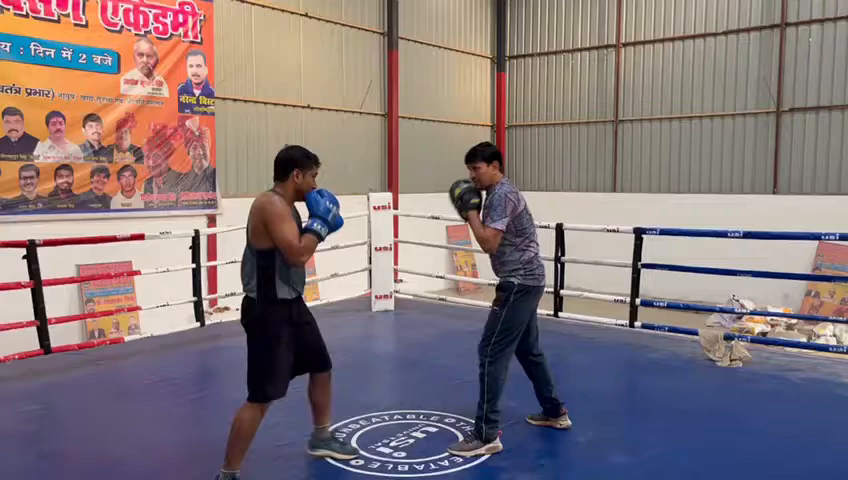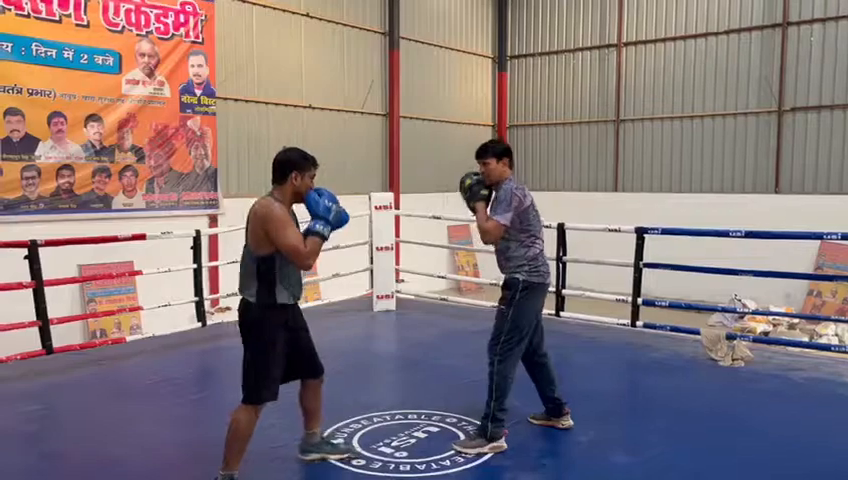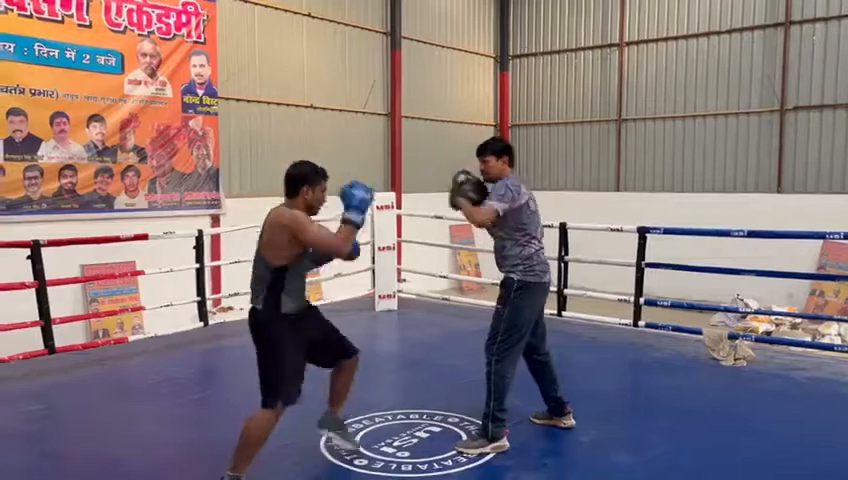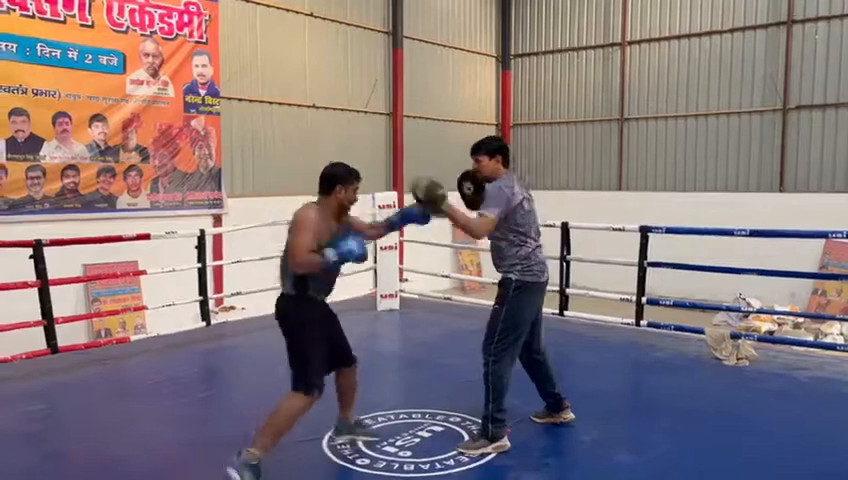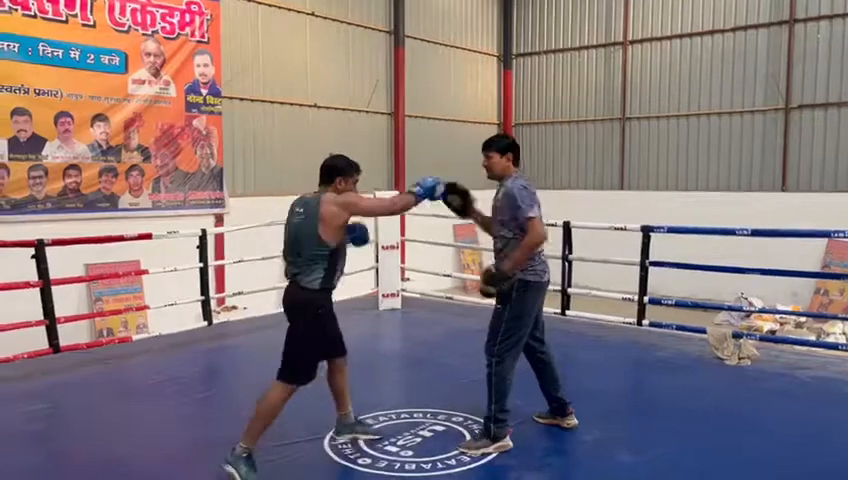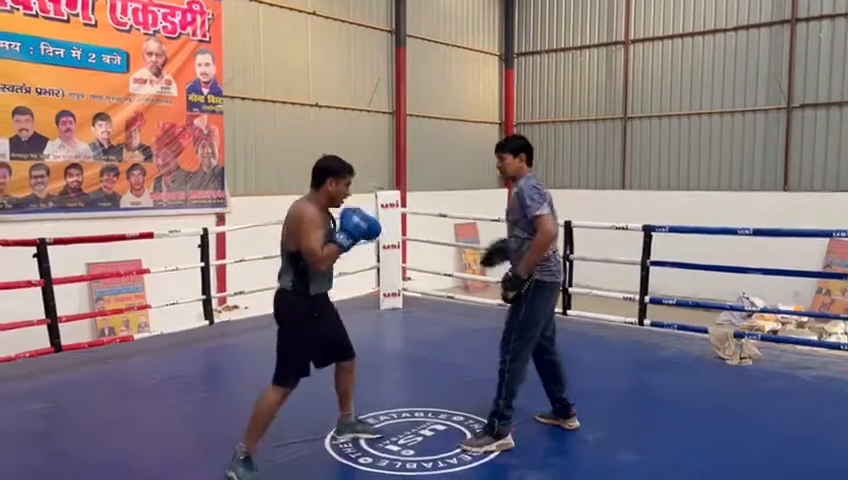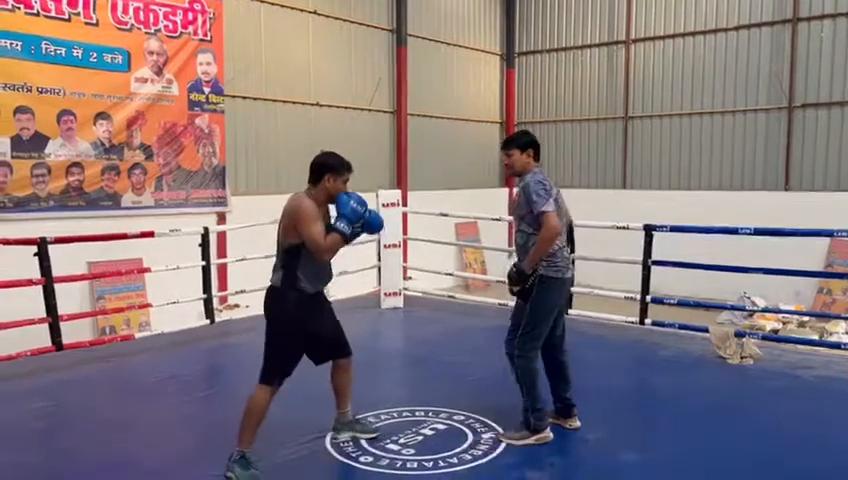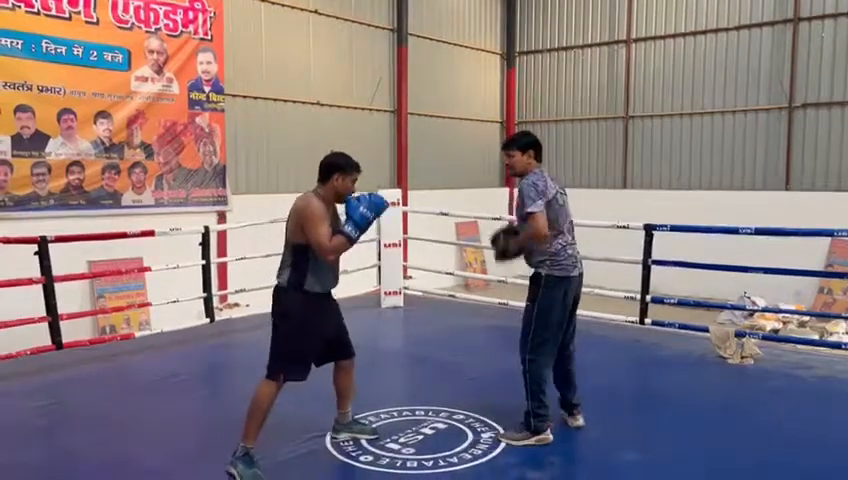
dt=0.2s
person 1, frame 1
left shoulder: (284, 205)
right shoulder: (271, 204)
right elbow: (298, 255)
left wrist: (319, 224)
right wrist: (319, 222)
left hip: (291, 304)
right hip: (268, 311)
left knee: (322, 369)
right knee: (260, 399)
left ankle: (321, 438)
person 1, frame 2
left shoulder: (280, 209)
right shoulder: (271, 211)
left elbow: (294, 252)
right elbow: (305, 260)
left wrist: (318, 226)
right wrist: (323, 223)
left hip: (285, 310)
right hip: (263, 315)
left knee: (313, 376)
right knee: (256, 401)
left ankle: (313, 443)
person 1, frame 3
left shoulder: (298, 218)
right shoulder: (288, 220)
right elbow: (343, 249)
right wrist: (355, 210)
left hip: (298, 312)
right hip: (273, 321)
left knee: (347, 357)
right knee: (275, 405)
left ankle: (331, 419)
person 1, frame 4
left shoulder: (337, 218)
right shoulder: (309, 215)
left elbow: (368, 232)
right elbow: (298, 263)
left wrist: (402, 219)
right wrist: (338, 253)
left hip: (313, 305)
right hip: (299, 307)
left knee: (347, 364)
right knee: (308, 390)
left ankle: (346, 424)
person 1, frame 5
left shoulder: (301, 204)
right shoulder: (338, 203)
right elbow: (391, 206)
right wrist: (422, 190)
left hip: (308, 293)
right hip: (309, 299)
left knee: (338, 357)
right knee: (291, 380)
left ankle: (345, 423)
right ankle: (240, 453)
person 1, frame 6
left shoulder: (322, 211)
right shoulder: (305, 211)
left elbow: (324, 250)
right elbow: (319, 261)
left wrist: (356, 233)
right wrist: (345, 234)
left hip: (316, 299)
right hip: (296, 303)
left knee: (346, 359)
right knee: (283, 384)
left ankle: (347, 422)
person 1, frame 7
left shoulder: (321, 206)
right shoulder: (302, 205)
left elbow: (326, 244)
right elbow: (324, 252)
left wrist: (357, 225)
right wrist: (347, 221)
left hip: (313, 297)
right hip: (288, 300)
left knee: (343, 356)
right knee: (270, 381)
left ankle: (344, 421)
person 1, frame 8
left shoulder: (328, 207)
right shoulder: (310, 205)
left elbow: (338, 243)
right elbow: (327, 253)
left wrist: (364, 214)
right wrist: (356, 224)
left hip: (319, 296)
right hip: (295, 299)
left knee: (345, 358)
right knee: (277, 377)
left ankle: (343, 421)
person 2, frame 1
left shoulder: (502, 195)
right shoulder: (498, 194)
left elbow: (488, 244)
right elbow: (491, 239)
left wrist: (470, 213)
right wrist: (472, 211)
left hip: (519, 282)
right hip: (526, 280)
left knee: (492, 352)
right knee: (527, 349)
left ankle: (486, 434)
right ankle: (555, 411)
person 2, frame 2
left shoulder: (509, 191)
right shoulder: (506, 191)
left elbow: (489, 235)
right elbow: (497, 234)
left wrist: (478, 203)
right wrist: (479, 204)
left hip: (524, 280)
right hip: (532, 278)
left knee: (502, 351)
right knee: (532, 348)
left ankle: (492, 433)
right ankle: (557, 411)
person 2, frame 3
left shoulder: (508, 188)
right shoulder: (511, 189)
left elbow: (480, 218)
right elbow: (497, 224)
left wrist: (463, 199)
right wrist: (474, 200)
left hip: (524, 281)
right hip: (534, 278)
left knee: (499, 351)
right knee: (536, 347)
left ankle: (492, 434)
right ankle: (558, 411)
person 2, frame 4
left shoulder: (499, 189)
right shoulder: (514, 187)
left elbow: (479, 230)
right elbow: (491, 228)
left wrist: (445, 207)
right wrist: (460, 204)
left hip: (520, 280)
right hip: (534, 276)
left knee: (496, 352)
right knee: (530, 346)
left ankle: (494, 433)
right ankle: (557, 406)
person 2, frame 5
left shoulder: (517, 188)
right shoulder: (507, 189)
left elbow: (537, 234)
right elbow: (499, 229)
left wrist: (505, 269)
right wrist: (470, 211)
left hip: (523, 279)
right hip: (530, 278)
left knee: (499, 351)
right knee: (534, 345)
left ankle: (496, 433)
right ankle: (561, 410)
person 2, frame 6
left shoulder: (527, 188)
right shoulder: (528, 188)
left elbow: (548, 232)
left wrist: (521, 271)
right wrist: (507, 247)
left hip: (538, 279)
right hip: (545, 278)
left knee: (513, 351)
right knee: (543, 346)
left ankle: (498, 430)
right ankle: (564, 411)
person 2, frame 7
left shoulder: (532, 183)
right shoulder: (543, 183)
left elbow: (552, 228)
right elbow: (565, 225)
left wrist: (526, 266)
left hip: (546, 276)
right hip: (561, 273)
left knee: (520, 346)
right knee: (552, 344)
left ankle: (536, 425)
right ankle: (566, 411)
person 2, frame 8
left shoulder: (531, 184)
right shoulder: (549, 182)
left elbow: (539, 230)
left wrist: (514, 245)
right wrist: (516, 238)
left hip: (552, 274)
right hip: (571, 270)
left knee: (533, 349)
right knee: (562, 342)
left ankle: (537, 426)
right ankle: (571, 408)
